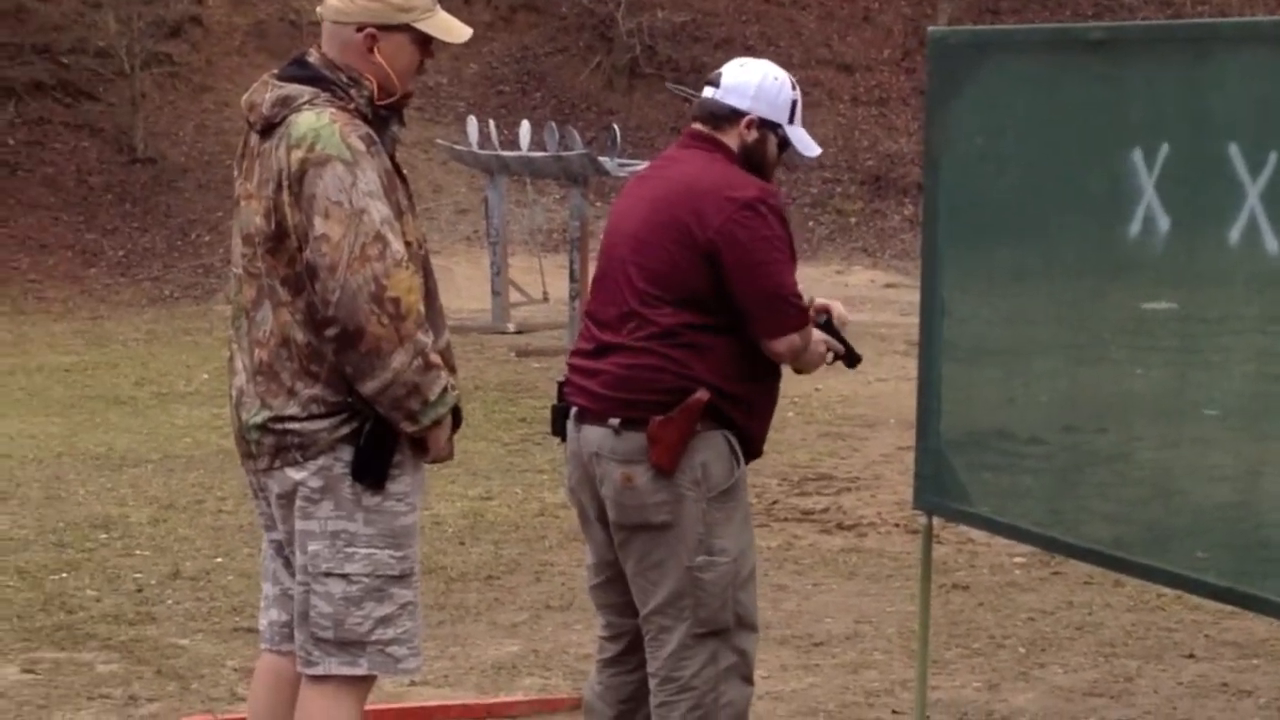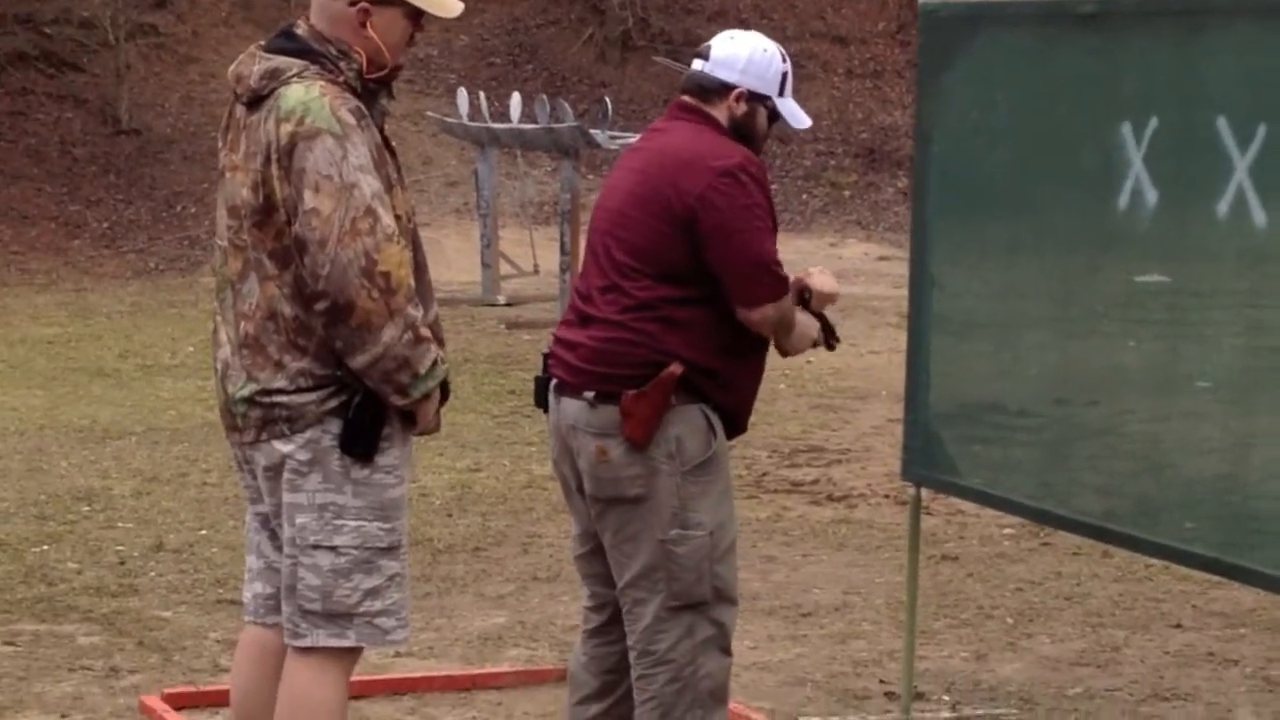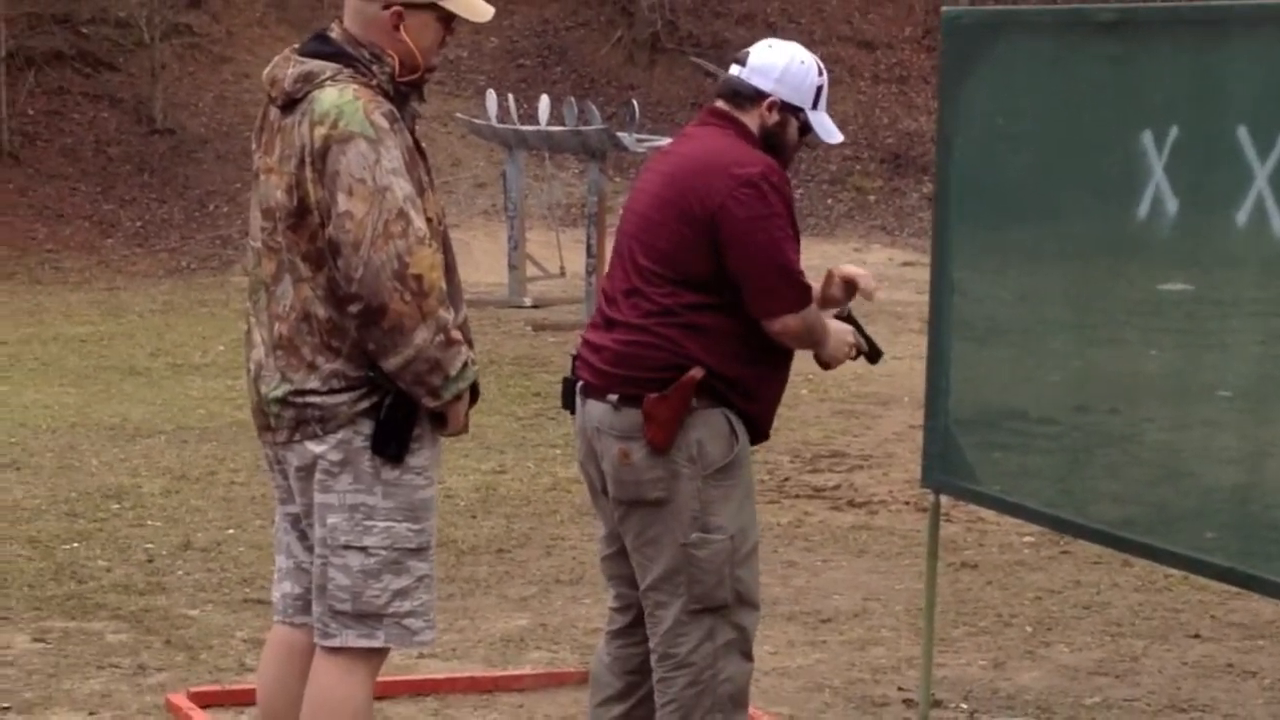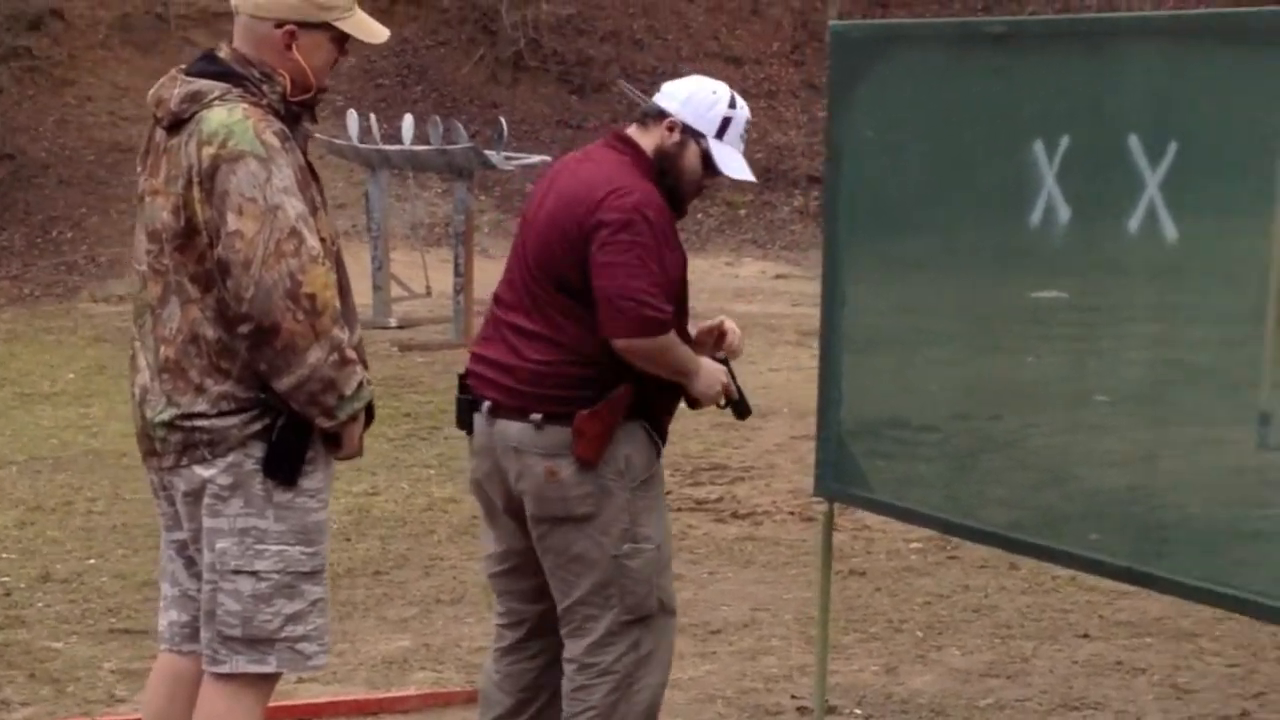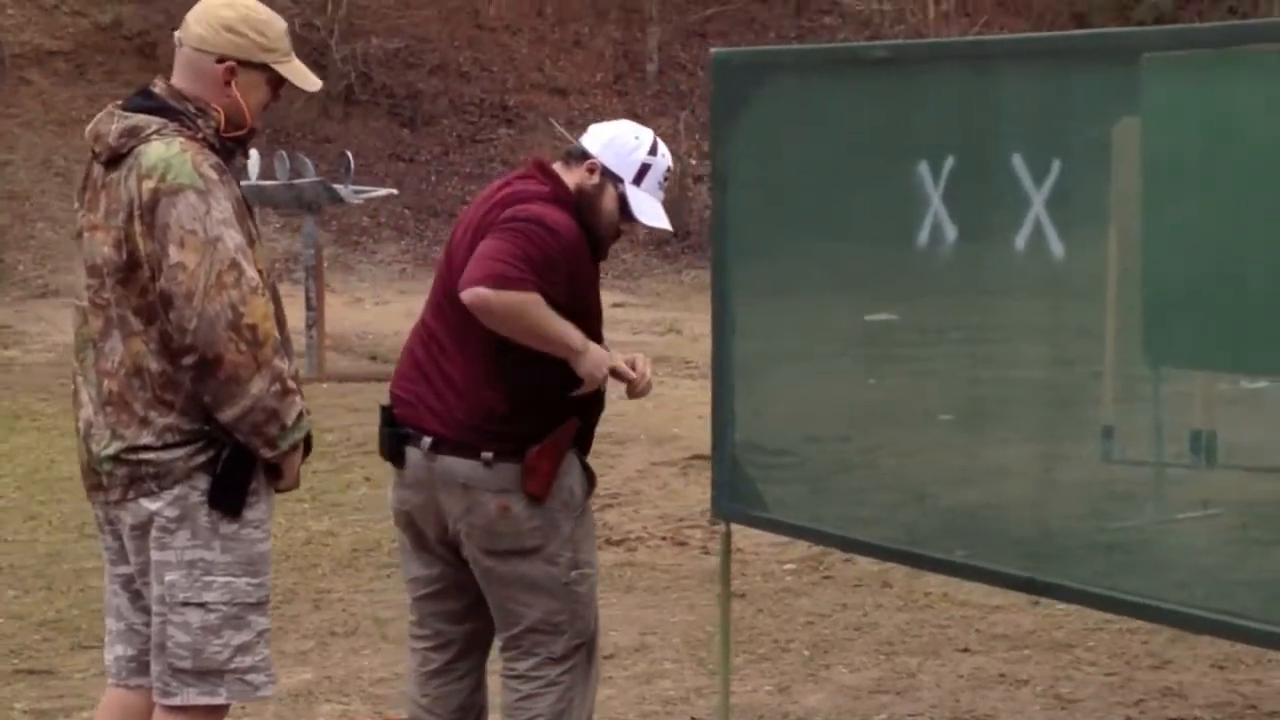
dt=0.5s
person 1, frame 1
left shoulder: (278, 125)
right shoulder: (333, 140)
right elbow: (368, 301)
right wrist: (430, 407)
left hip: (284, 420)
right hip: (344, 437)
left knee: (291, 639)
right knee: (341, 659)
person 1, frame 2
left shoulder: (265, 96)
right shoulder: (323, 113)
right elbow: (358, 276)
right wrist: (419, 380)
left hip: (270, 393)
right hip: (331, 411)
left knee: (274, 613)
right knee: (326, 633)
person 1, frame 3
left shoulder: (297, 101)
right shoulder: (354, 116)
right elbow: (389, 277)
right wrist: (448, 381)
left hip: (297, 393)
right hip: (361, 410)
left knee: (302, 614)
right knee: (353, 634)
person 1, frame 4
left shoulder: (183, 121)
right shoulder: (245, 135)
right elbow: (281, 298)
right wrist: (343, 402)
left hip: (184, 418)
right hip: (251, 435)
left knee: (189, 642)
right knee: (244, 660)
person 1, frame 5
left shoulder: (119, 159)
right shoulder: (181, 170)
right elbow: (222, 329)
right wrist: (283, 433)
left hip: (125, 452)
right hip: (191, 469)
person 2, frame 1
left shoulder: (651, 182)
right shoulder: (739, 198)
right elbow: (783, 339)
left wrist: (798, 313)
right wrist: (812, 343)
left hip: (596, 431)
left knee: (628, 636)
right knee: (701, 646)
person 2, frame 2
left shoulder: (649, 151)
right shoulder: (723, 166)
right elbow: (759, 307)
left wrist: (792, 287)
right wrist: (796, 326)
left hip: (583, 406)
right hip: (648, 423)
left knee: (614, 610)
right knee: (682, 620)
person 2, frame 3
left shoulder: (682, 155)
right shoulder: (746, 175)
right elbow: (782, 317)
left wrist: (819, 294)
right wrist: (826, 335)
left hip: (610, 410)
right hip: (673, 425)
left knee: (639, 611)
right knee: (704, 620)
person 2, frame 4
left shoulder: (582, 169)
right shoulder: (631, 200)
right elbow: (635, 333)
left wrist: (689, 337)
right wrist: (695, 371)
left hip: (501, 424)
right hip: (577, 441)
left knee: (526, 623)
right knee: (619, 632)
person 2, frame 5
left shoulder: (516, 197)
right shoulder: (545, 221)
right elbow: (487, 294)
left wrist: (601, 360)
right wrist: (580, 346)
left hip: (423, 456)
right hip: (503, 469)
left knee: (444, 644)
right knee: (549, 652)
